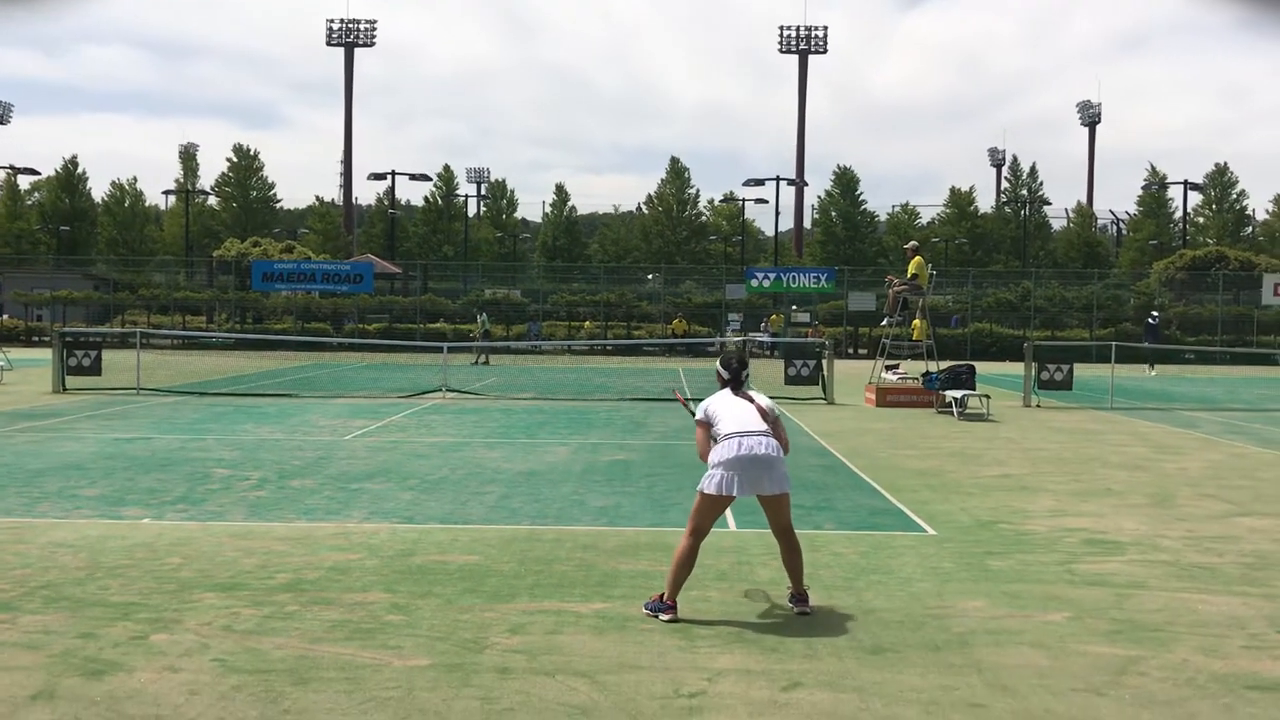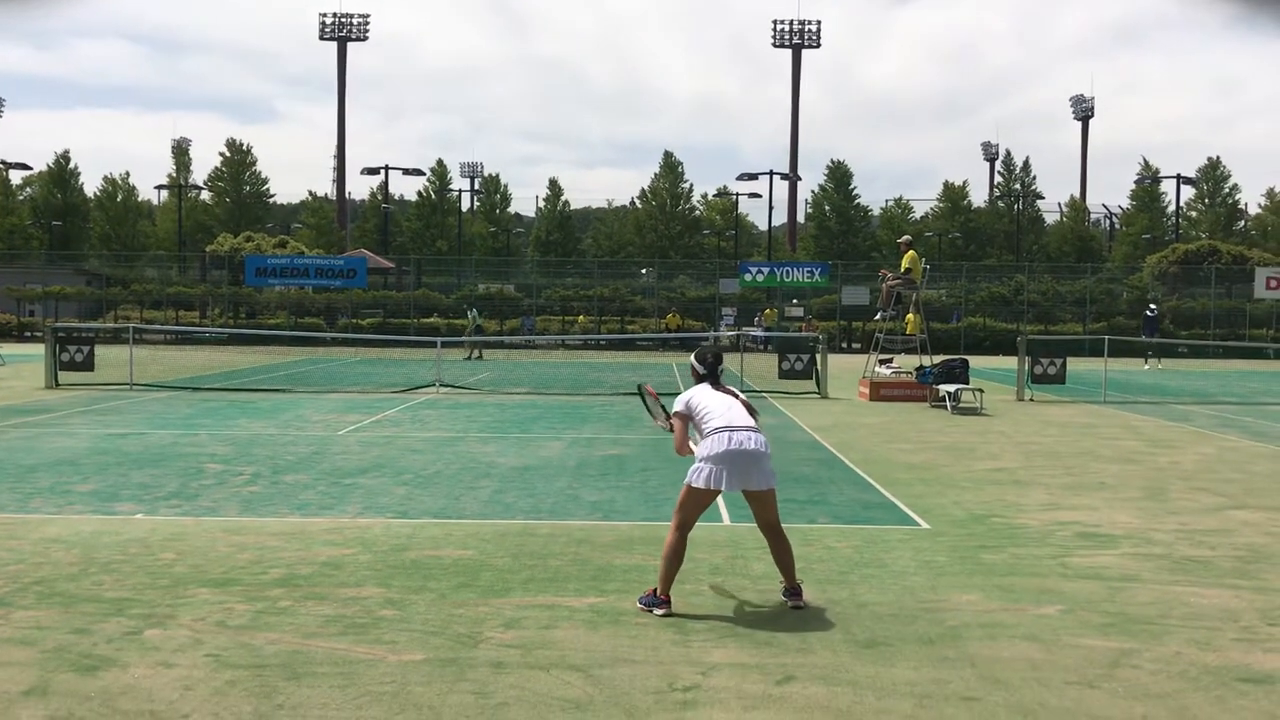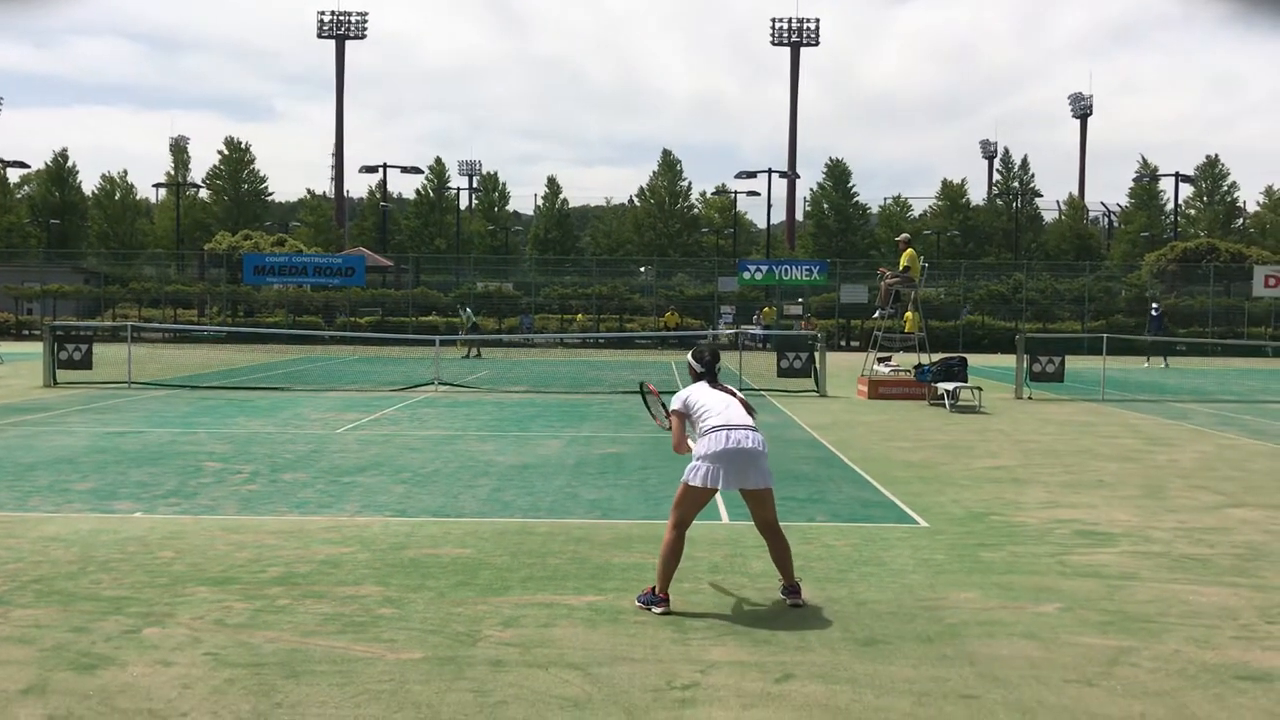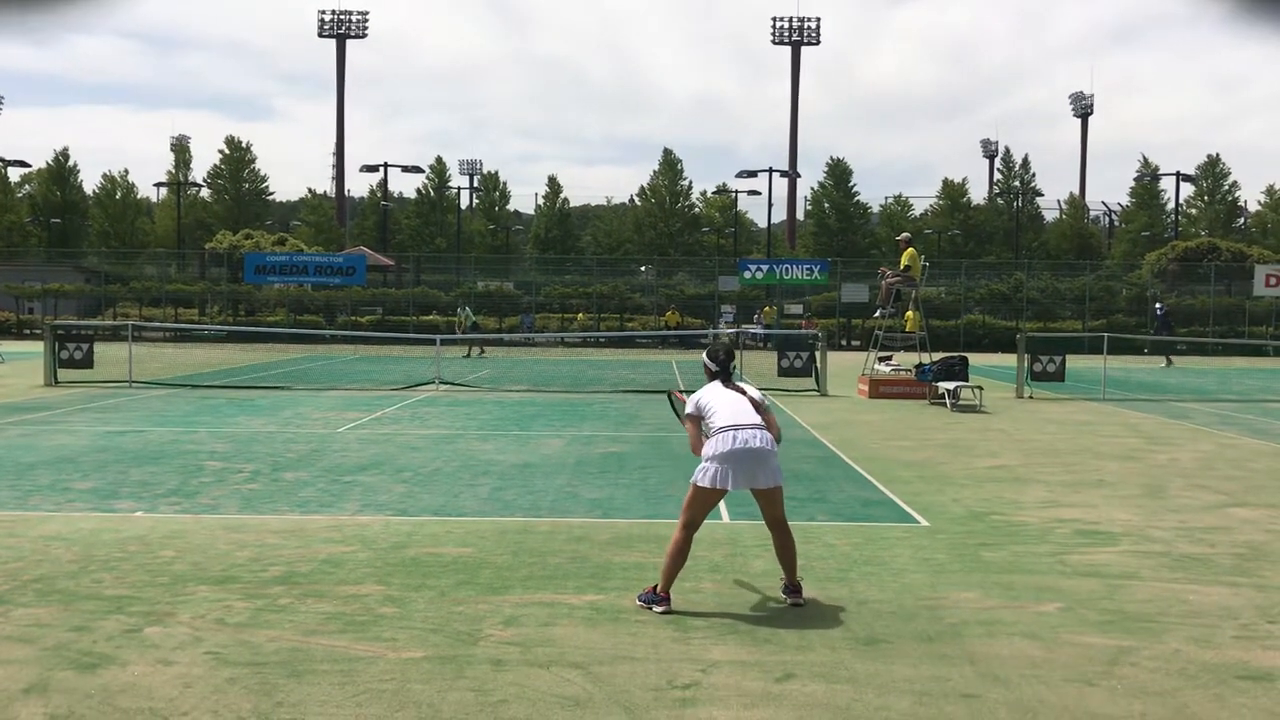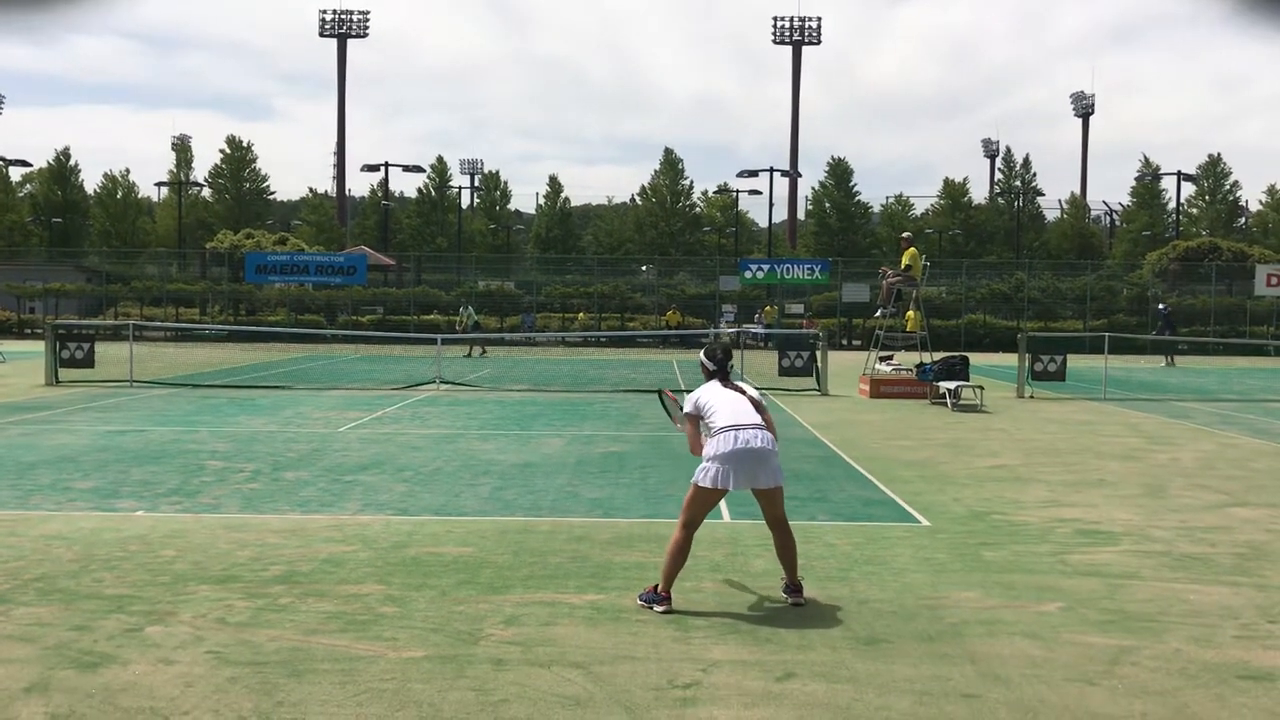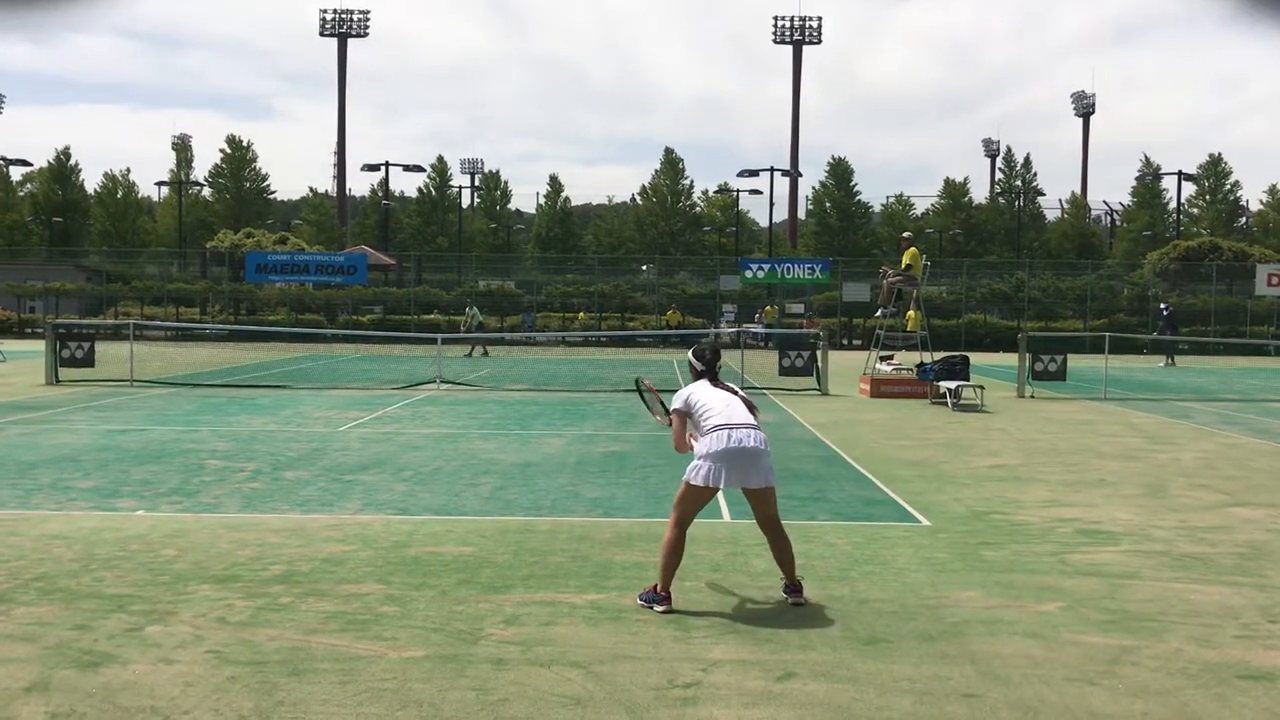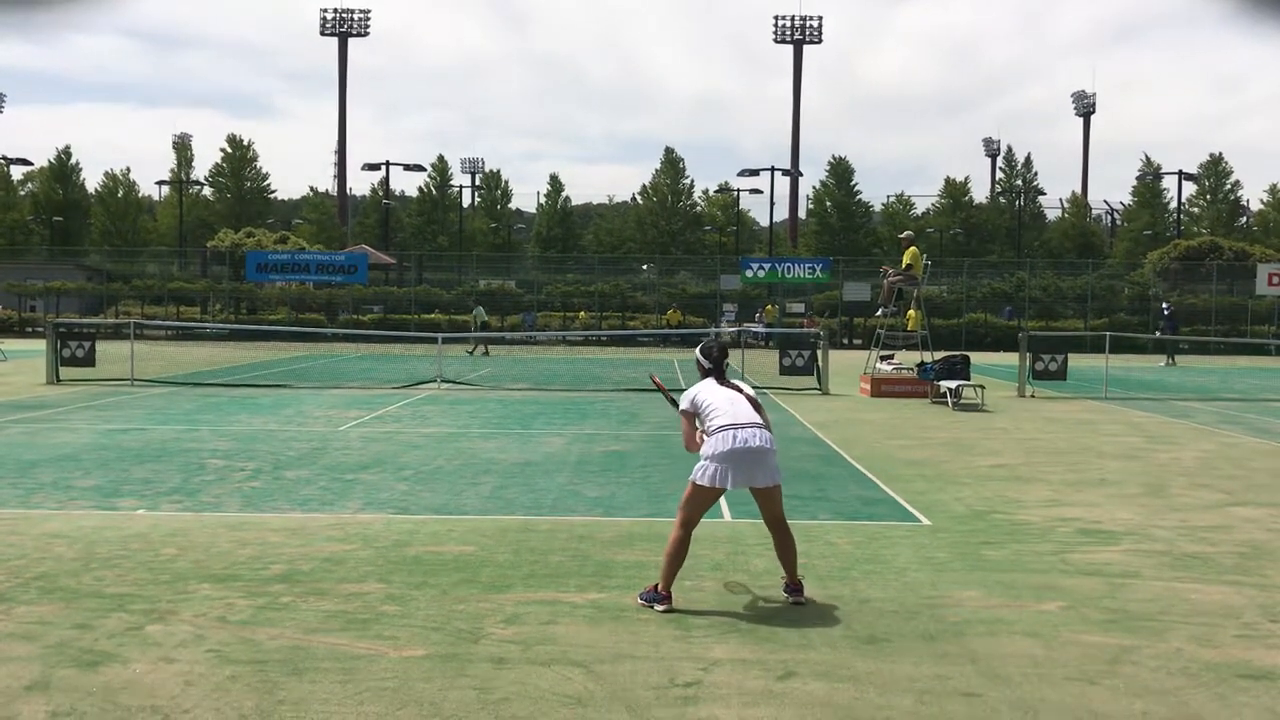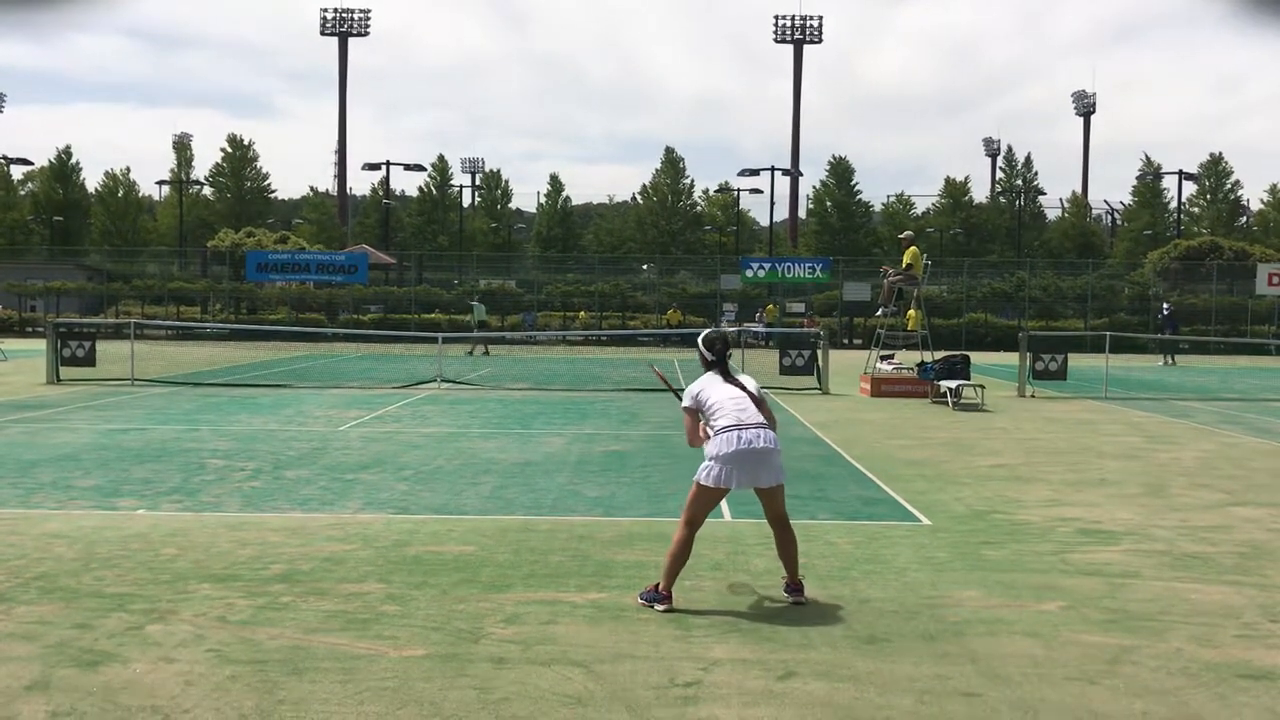
dt=0.3s
person 1, frame 1
left shoulder: (708, 404)
right shoulder: (763, 400)
left elbow: (704, 454)
right elbow: (784, 445)
left hip: (729, 455)
right hip: (769, 453)
left knee: (694, 533)
right knee: (784, 531)
left ankle: (667, 602)
right ankle: (800, 596)
person 1, frame 2
left shoulder: (686, 397)
right shoulder: (735, 394)
left elbow: (680, 447)
left wrist: (693, 449)
left hip: (717, 450)
right hip: (757, 448)
left knee: (680, 526)
right knee: (771, 526)
left ankle: (661, 597)
right ankle: (793, 590)
person 1, frame 3
left shoulder: (684, 395)
right shoulder: (733, 392)
left elbow: (679, 445)
left wrist: (691, 447)
left hip: (715, 448)
right hip: (754, 447)
left knee: (677, 524)
right knee: (769, 525)
left ankle: (659, 595)
right ankle: (792, 588)
person 1, frame 4
left shoulder: (698, 397)
right shoulder: (751, 391)
left elbow: (697, 448)
right elbow: (776, 435)
left hip: (723, 449)
right hip: (762, 447)
left knee: (687, 525)
right knee: (778, 523)
left ankle: (660, 594)
right ankle: (793, 587)
person 1, frame 5
left shoulder: (696, 396)
right shoulder: (748, 390)
left elbow: (695, 448)
right elbow: (771, 432)
left hip: (724, 449)
right hip: (763, 446)
left knee: (687, 525)
right knee: (778, 522)
left ankle: (662, 594)
right ankle: (794, 587)
person 1, frame 6
left shoulder: (685, 393)
right shoulder: (734, 390)
left elbow: (680, 445)
left wrist: (693, 440)
left hip: (717, 448)
right hip: (756, 446)
left knee: (678, 523)
right knee: (771, 523)
left ankle: (661, 593)
right ankle: (793, 586)
person 1, frame 7
left shoulder: (692, 393)
right shoulder: (742, 387)
left elbow: (690, 445)
left hip: (723, 448)
right hip: (762, 445)
left knee: (684, 523)
right knee: (777, 521)
left ankle: (662, 592)
right ankle: (794, 585)
person 1, frame 8
left shoulder: (696, 388)
right shoulder: (747, 381)
left elbow: (693, 441)
right elbow: (772, 424)
left hip: (726, 449)
right hip: (766, 445)
left knee: (689, 523)
right knee: (779, 520)
left ankle: (662, 592)
right ankle: (794, 586)
